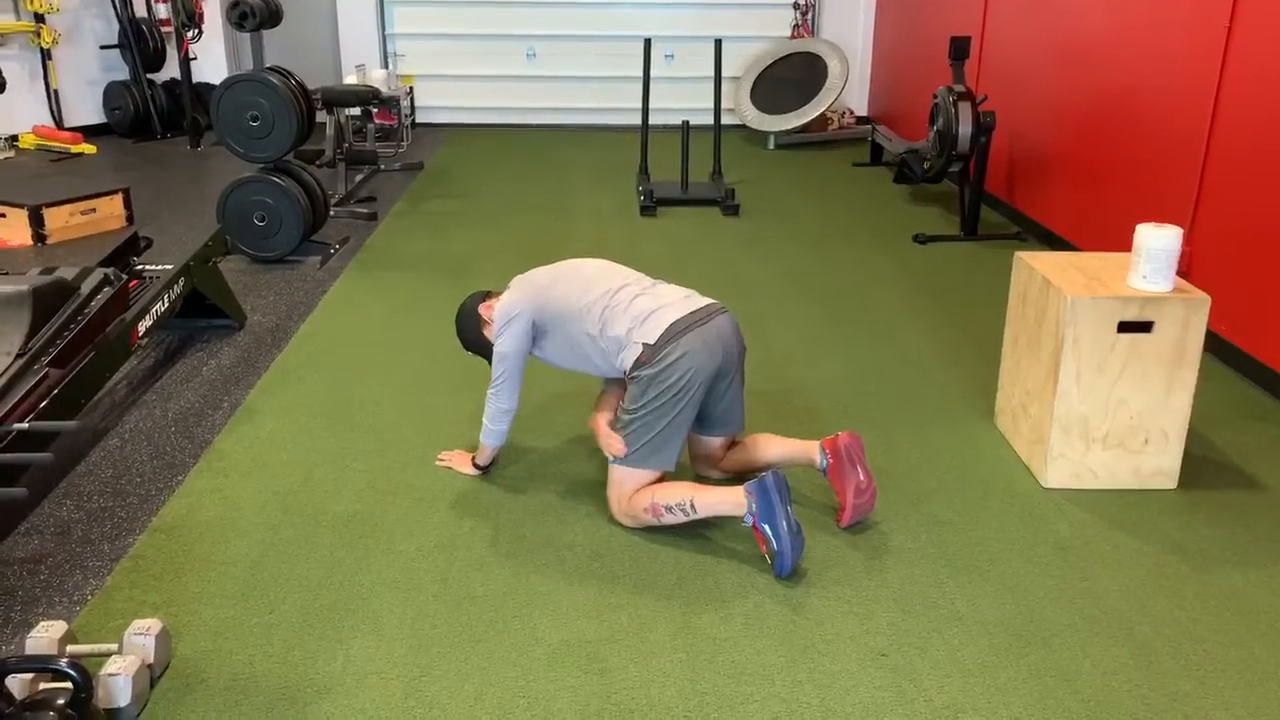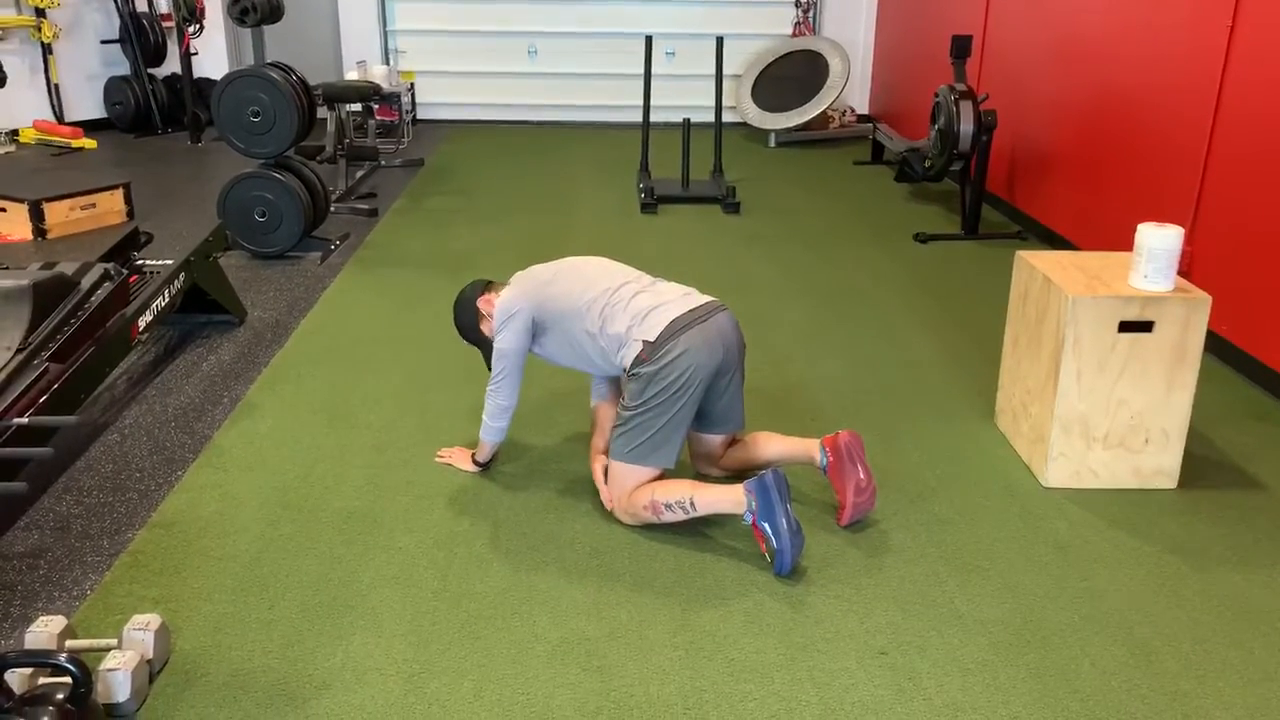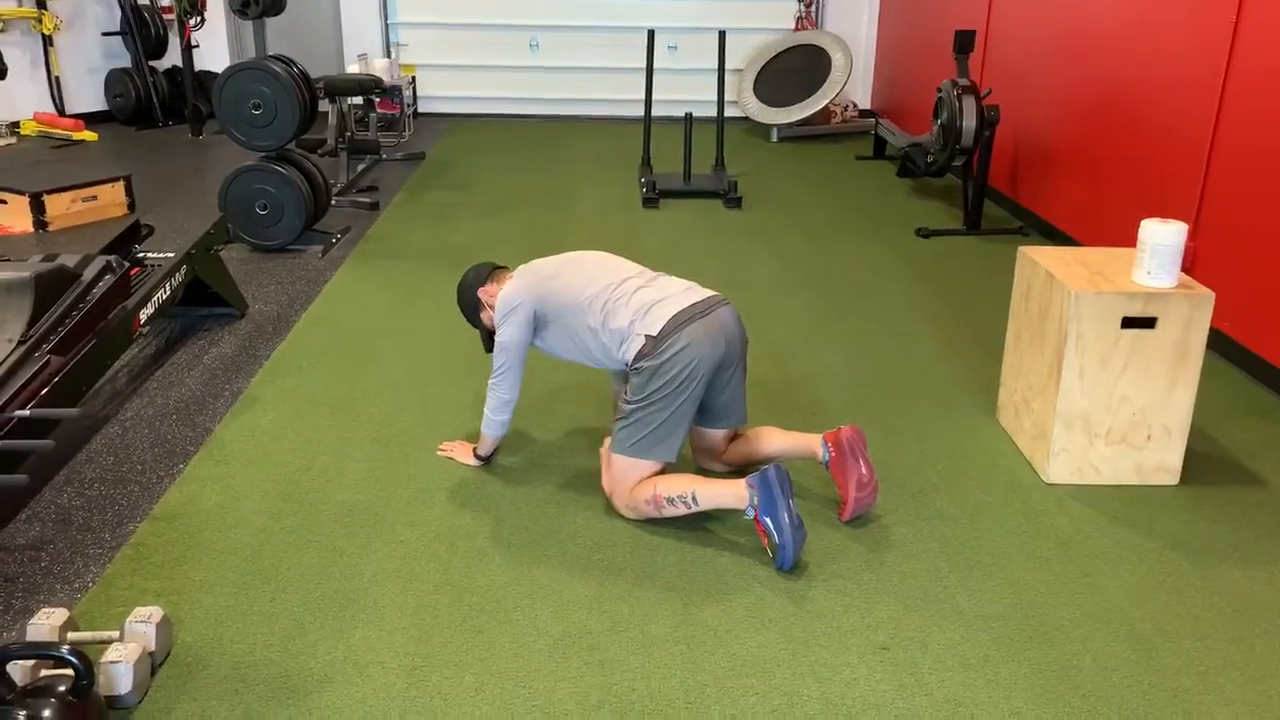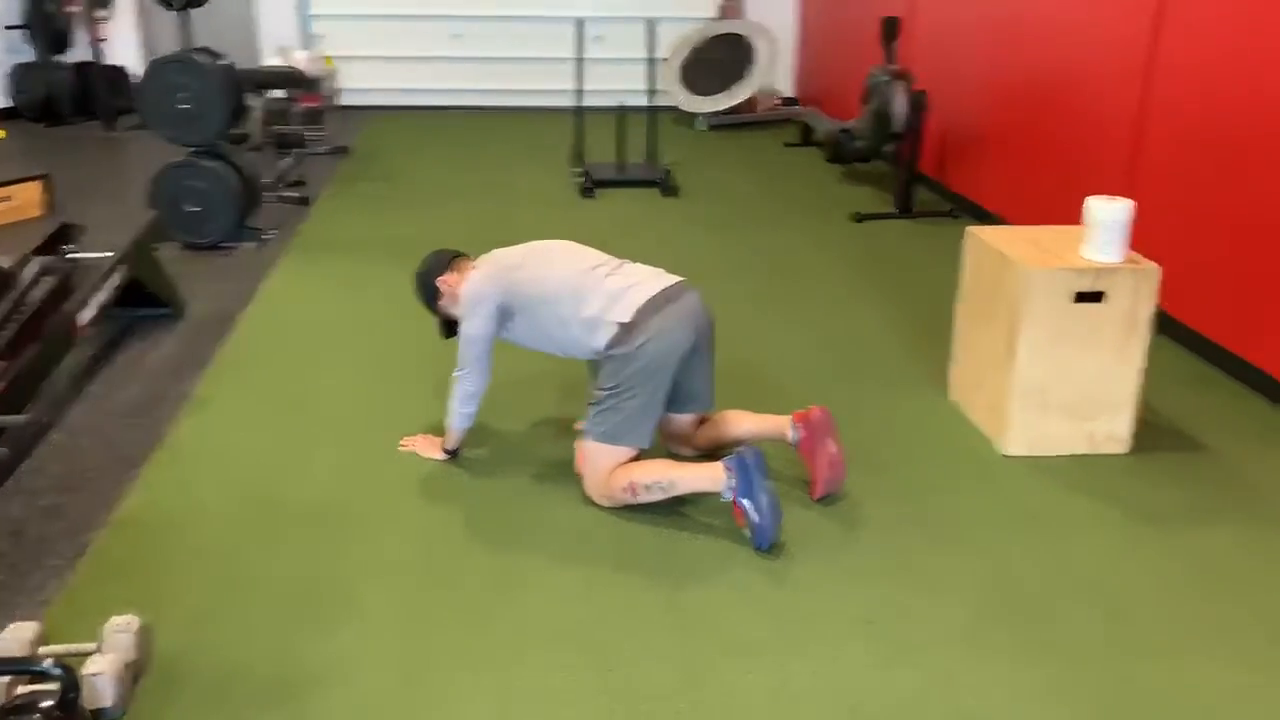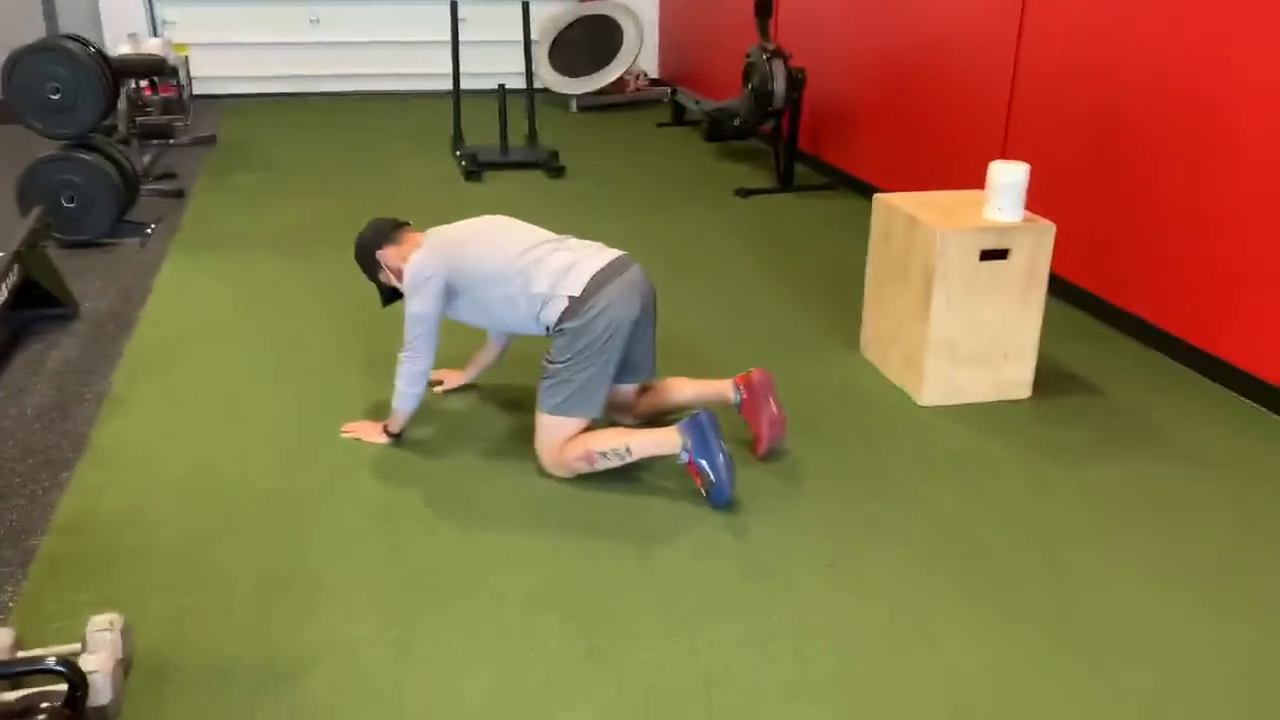
dt=0.5s
person 1, frame 1
left shoulder: (513, 307)
right shoulder: (555, 287)
left elbow: (502, 396)
left wrist: (480, 459)
right wrist: (602, 415)
left hip: (672, 351)
right hip: (718, 324)
left knee: (626, 505)
right knee: (713, 458)
left ankle: (750, 500)
right ankle: (826, 453)
person 1, frame 2
left shoulder: (513, 303)
right shoulder: (555, 285)
left elbow: (502, 392)
right elbow: (604, 369)
left wrist: (480, 456)
right wrist: (599, 449)
left hip: (671, 349)
right hip: (718, 322)
left knee: (627, 502)
right knee: (714, 458)
left ankle: (751, 500)
right ankle: (828, 451)
person 1, frame 3
left shoulder: (515, 297)
right shoulder: (558, 276)
left elbow: (504, 385)
left wrist: (481, 451)
right wrist: (617, 436)
left hip: (674, 343)
right hip: (719, 316)
left knee: (629, 495)
right knee: (715, 452)
left ankle: (753, 493)
right ankle: (830, 446)
person 1, frame 4
left shoulder: (479, 287)
right shoulder: (523, 263)
left elbow: (470, 378)
left wrist: (447, 445)
right wrist: (600, 424)
left hip: (644, 331)
right hip: (684, 302)
left knee: (602, 485)
right knee: (684, 436)
left ankle: (729, 477)
right ankle: (798, 427)
person 1, frame 5
left shoulder: (423, 265)
right shoulder: (463, 240)
left elbow: (417, 357)
left wrist: (391, 428)
right wrist: (468, 374)
left hip: (591, 306)
right hip: (627, 276)
left knee: (557, 456)
right knee: (626, 407)
left ankle: (684, 441)
right ankle: (739, 390)
